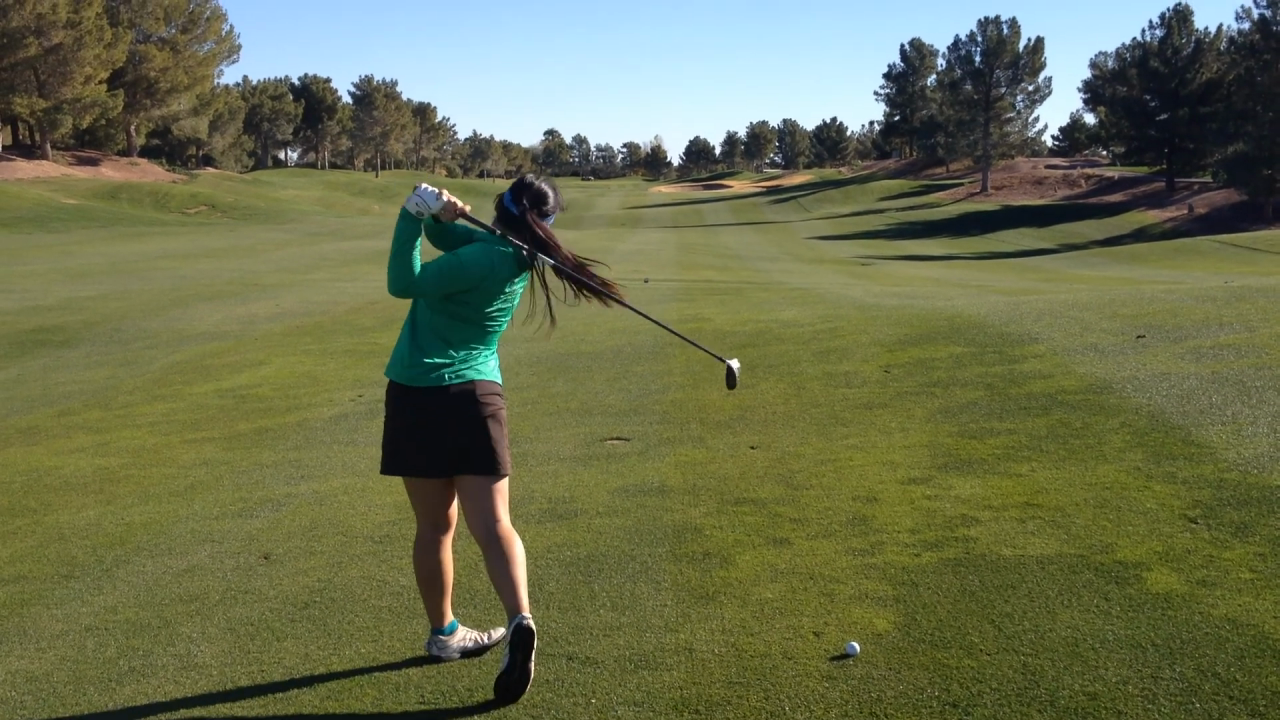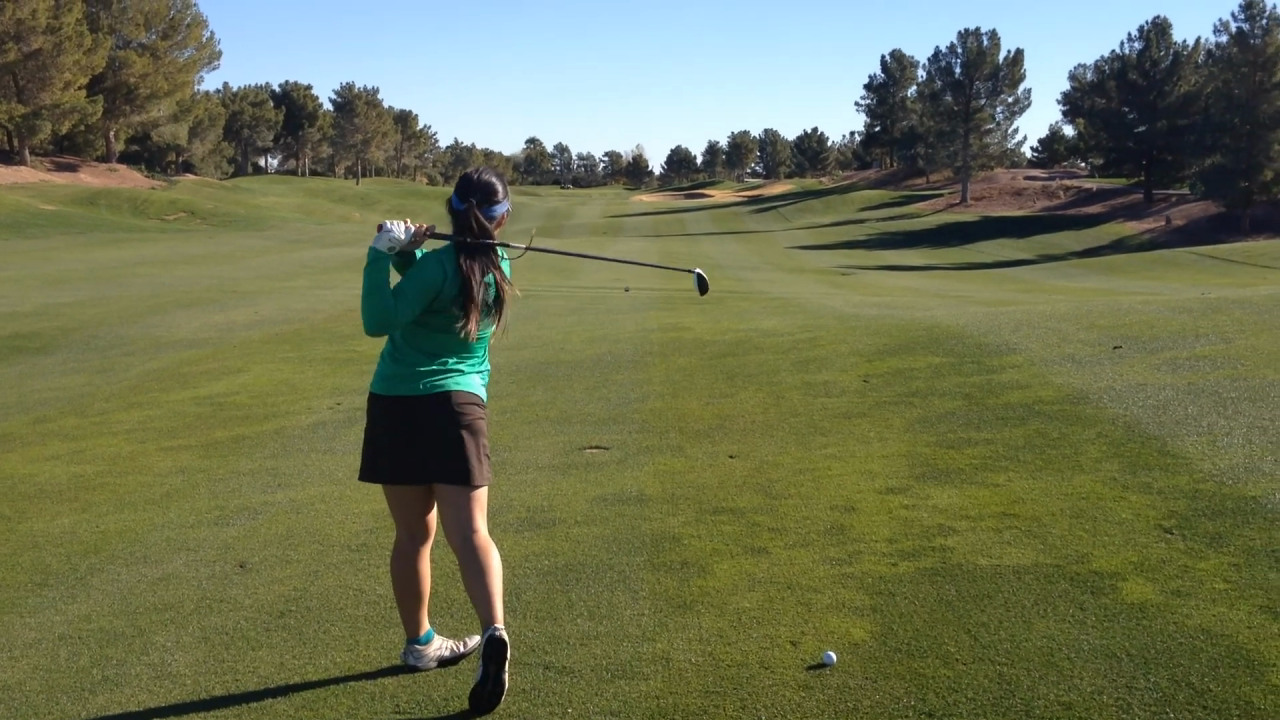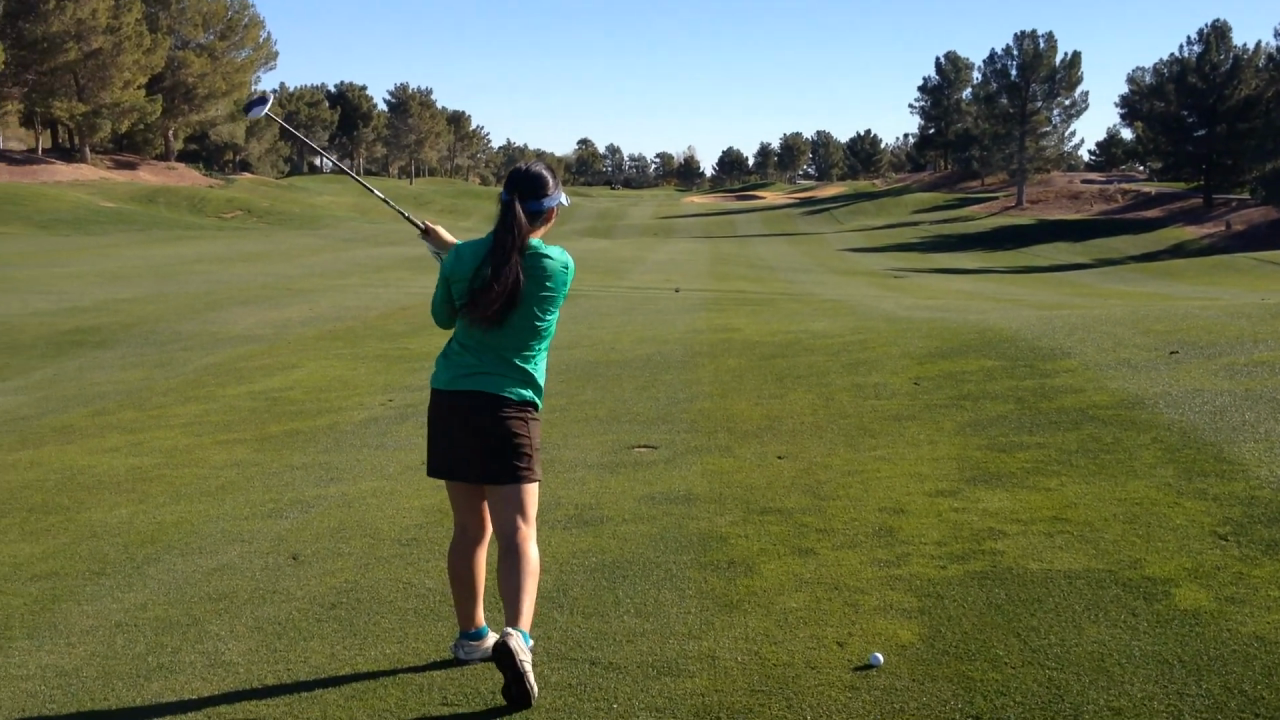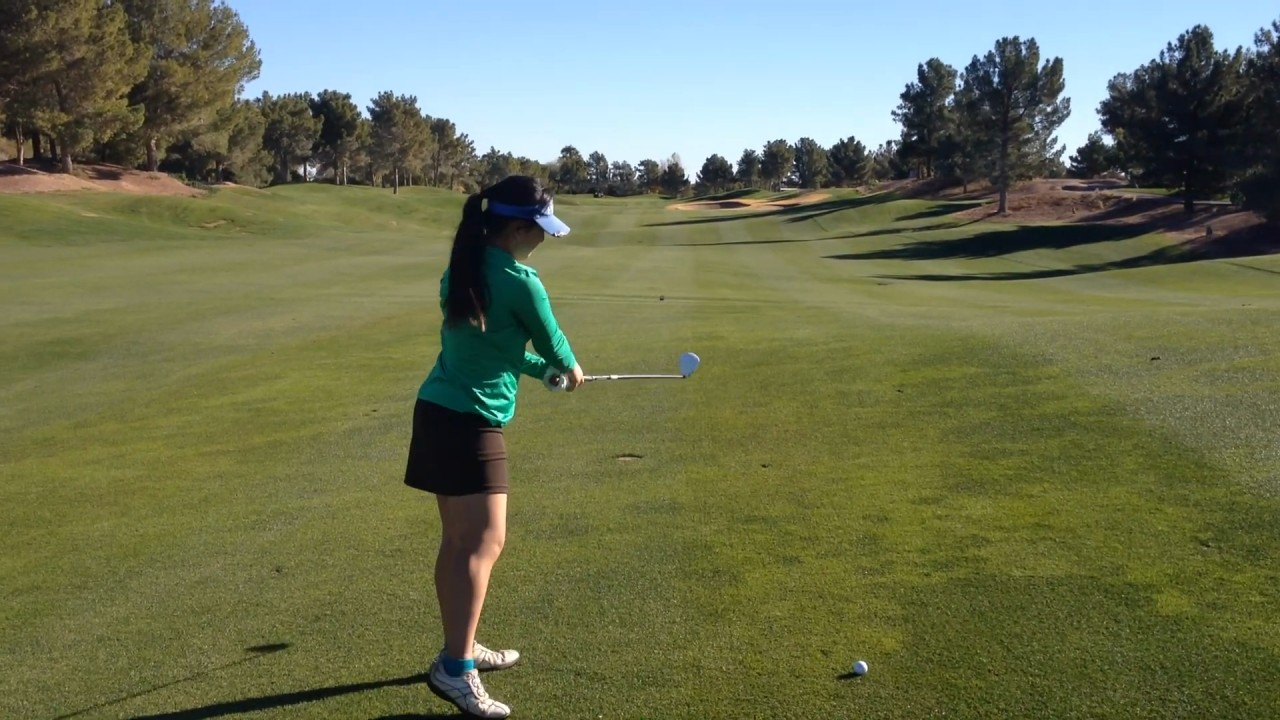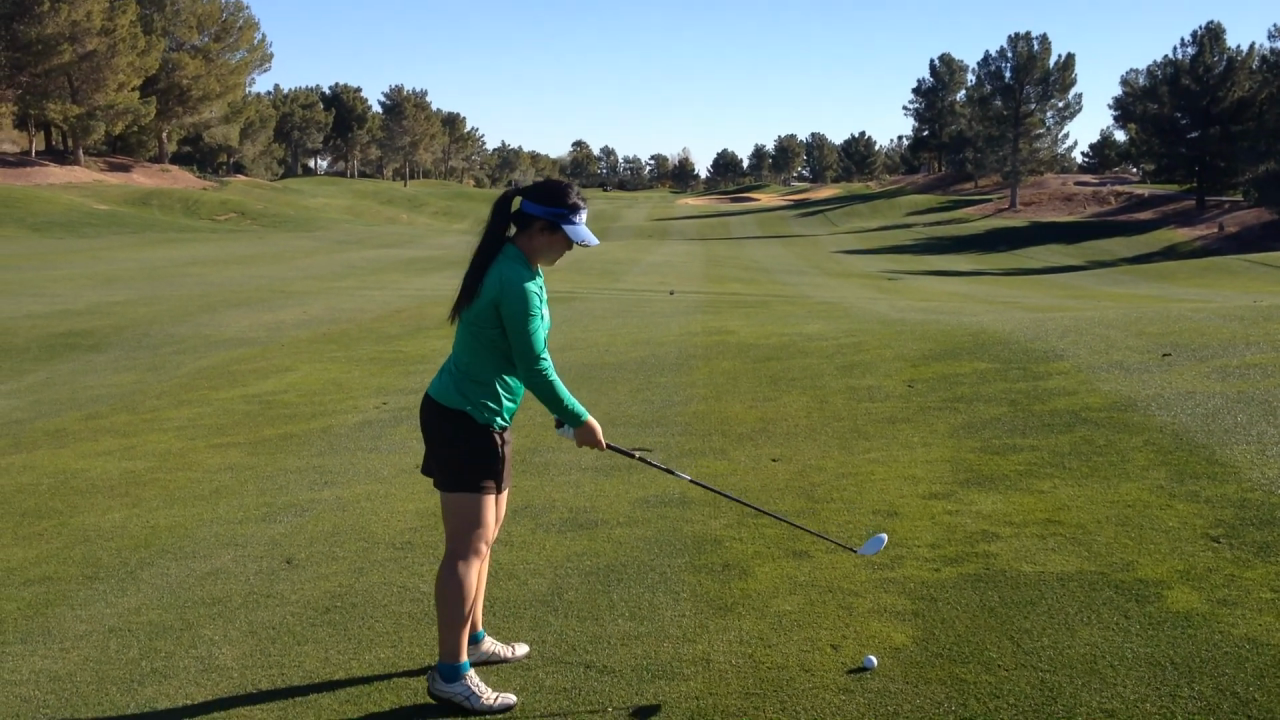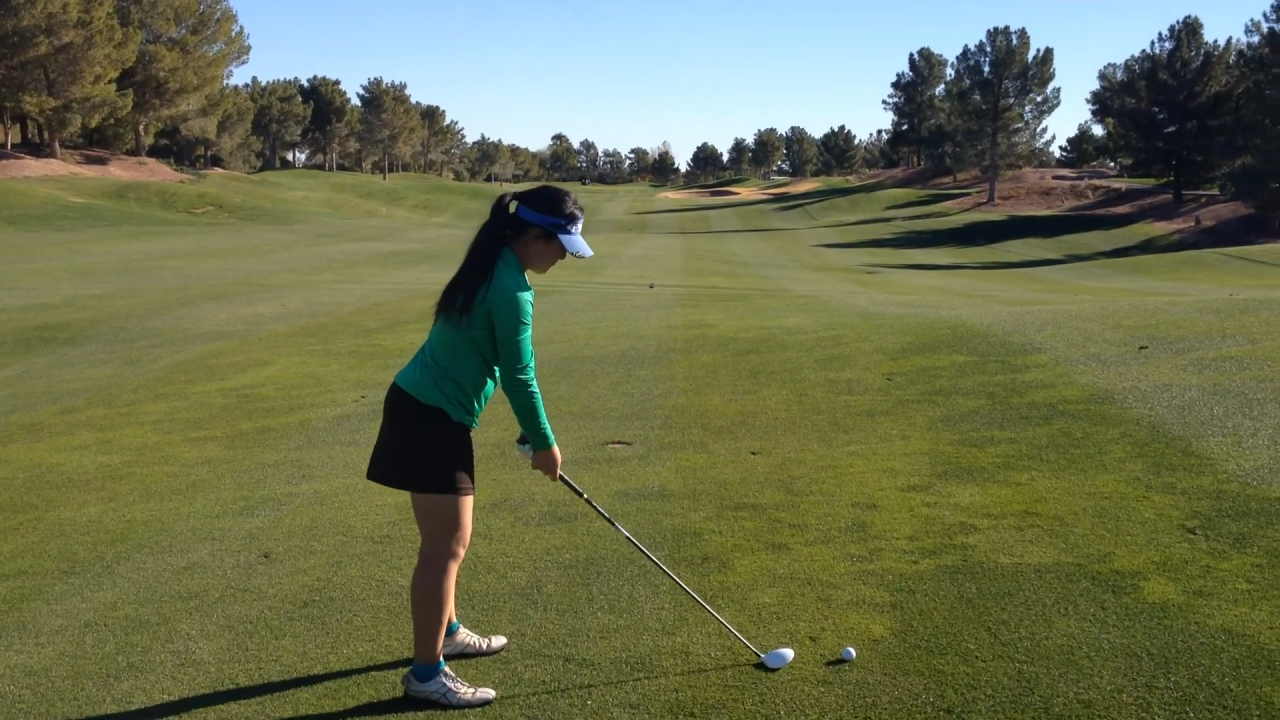
dt=0.5s
person 1, frame 1
left shoulder: (483, 258)
right shoulder: (513, 257)
left elbow: (402, 282)
right elbow: (443, 234)
left wrist: (415, 211)
left hip: (416, 396)
right hip: (474, 397)
left knee: (435, 524)
right knee: (492, 524)
left ankle: (443, 632)
right ankle: (519, 622)
person 1, frame 2
left shoulder: (436, 267)
right shoulder: (496, 265)
left elbow: (378, 322)
left wrist: (382, 250)
right wrist: (409, 249)
left hip: (395, 405)
right hip: (456, 407)
left knee: (412, 533)
right knee: (469, 533)
left ankle: (419, 642)
right ankle: (493, 633)
person 1, frame 3
left shoulder: (464, 259)
right shoulder: (560, 265)
left hip: (451, 401)
right hip: (506, 408)
left knee: (471, 527)
right knee: (518, 531)
left ankle: (472, 635)
right ankle: (516, 637)
person 1, frame 4
left shoulder: (462, 268)
right shoulder: (520, 281)
right elbow: (548, 342)
left wrist: (543, 369)
right wrist: (569, 369)
left hip: (440, 411)
right hip: (470, 421)
left knee: (460, 539)
right knee: (485, 543)
left ankle: (461, 647)
right ankle: (454, 668)
person 1, frame 5
left shoulder: (509, 264)
right shoulder: (519, 283)
left elbow: (529, 357)
right elbow: (534, 366)
left wrist: (566, 413)
right wrist: (578, 418)
left hip: (478, 415)
right hip: (464, 419)
left knee: (482, 534)
right knee: (470, 546)
left ankle: (472, 639)
right ankle: (450, 673)
person 1, frame 6
left shoulder: (495, 265)
right shoulder: (511, 289)
left elbow: (503, 366)
right elbow: (519, 377)
left wrist: (532, 434)
right wrist: (544, 443)
left hip: (425, 406)
right hip: (432, 417)
left knee: (449, 536)
right knee: (446, 547)
left ankle: (447, 633)
right ankle: (425, 672)
